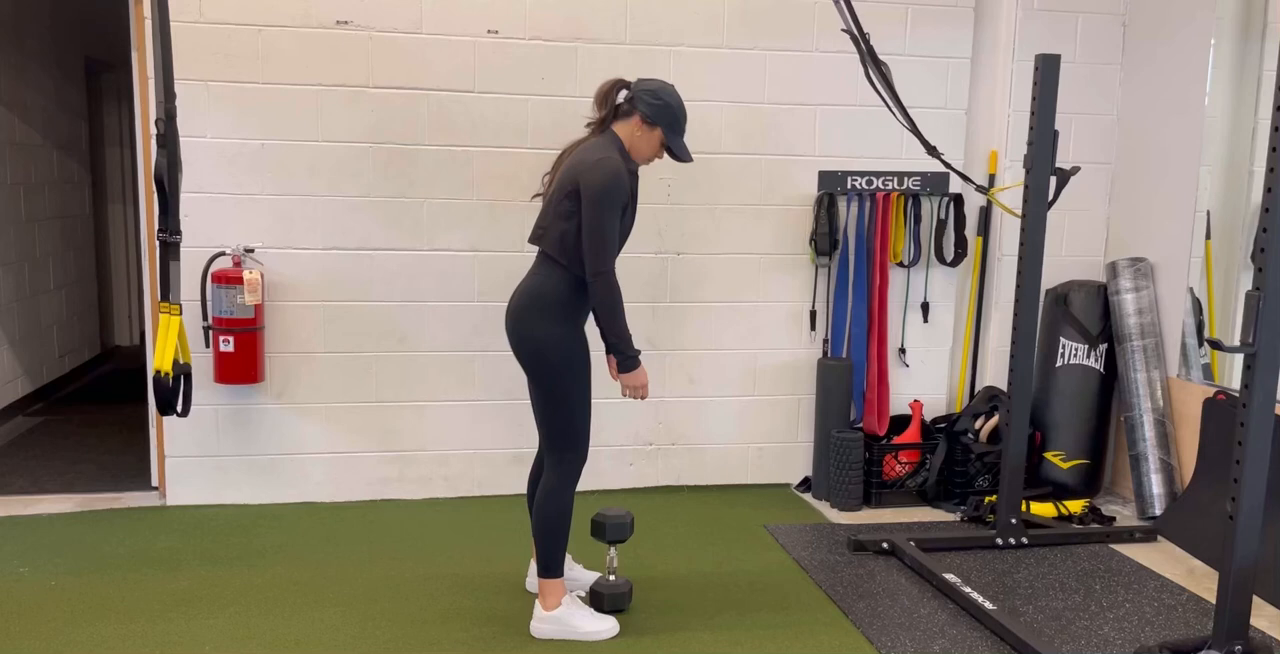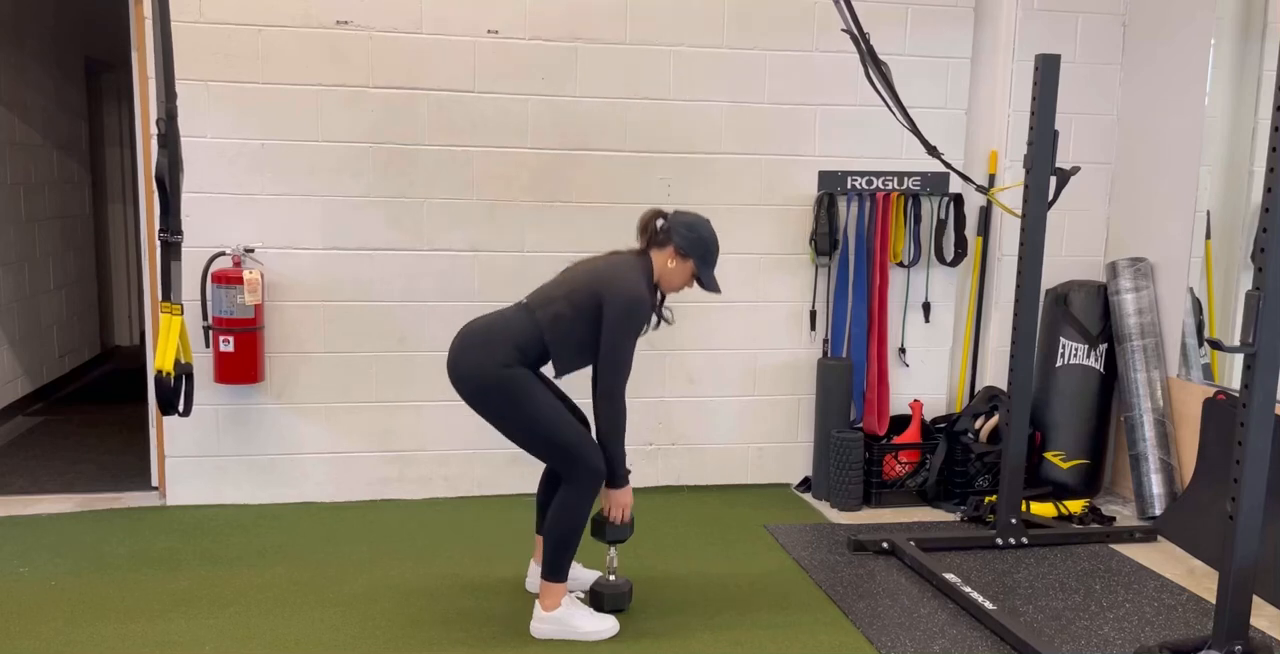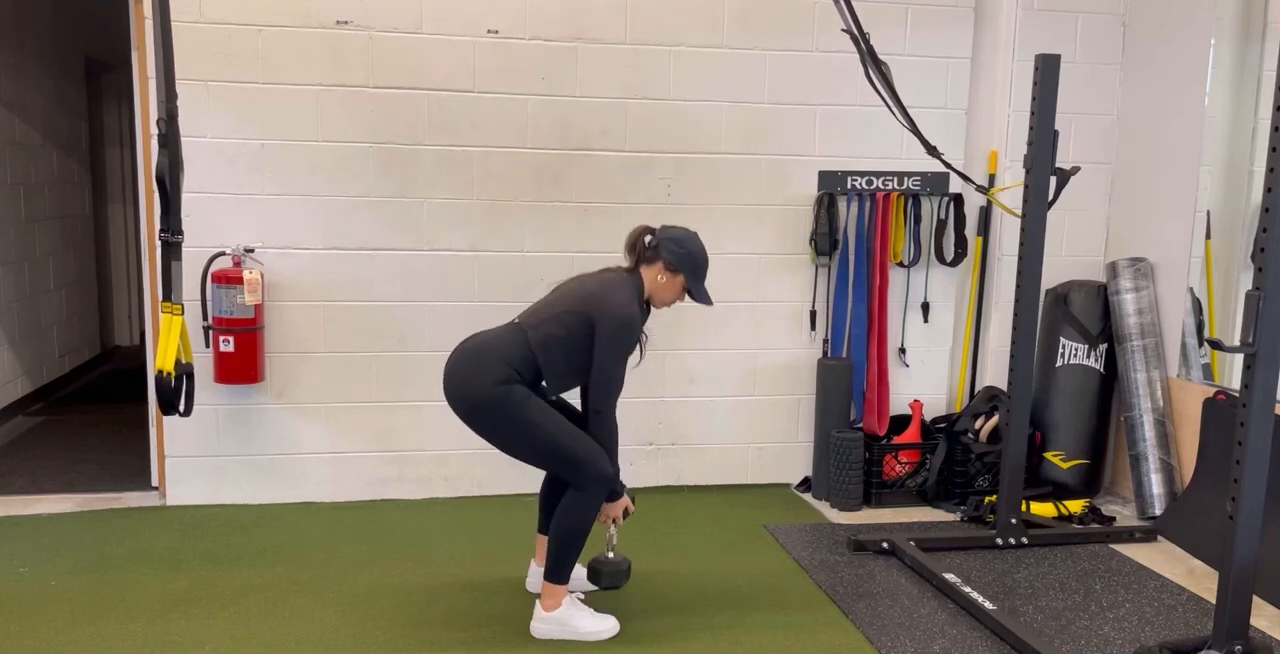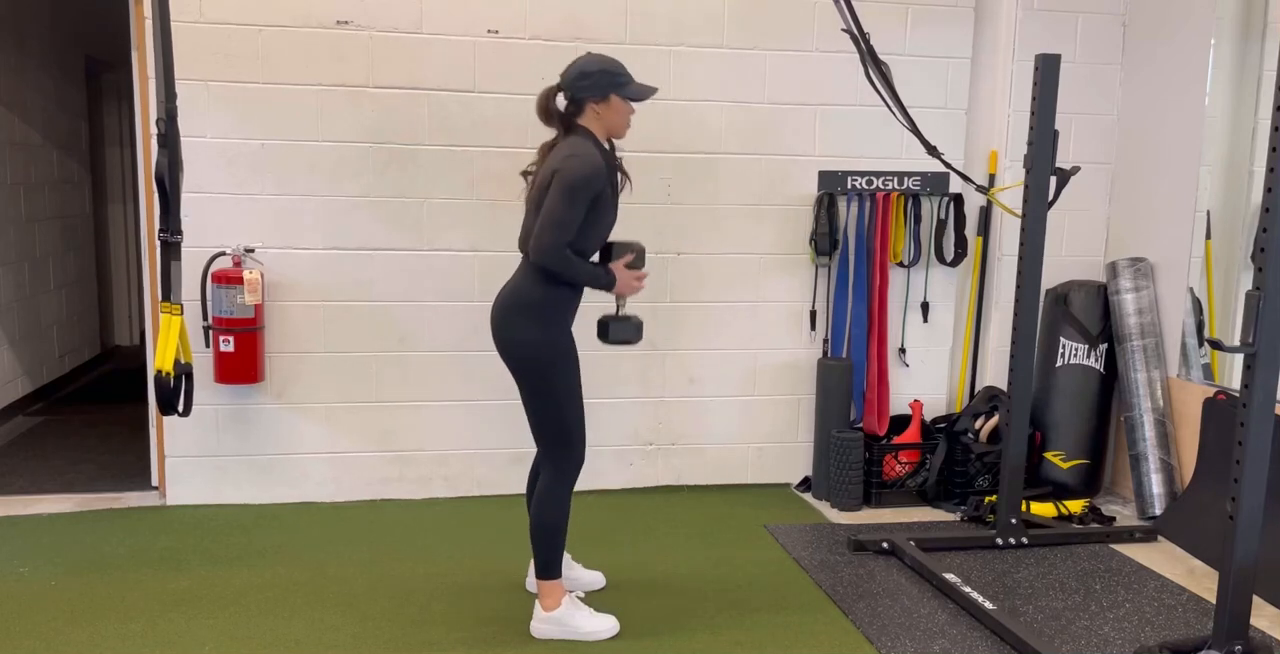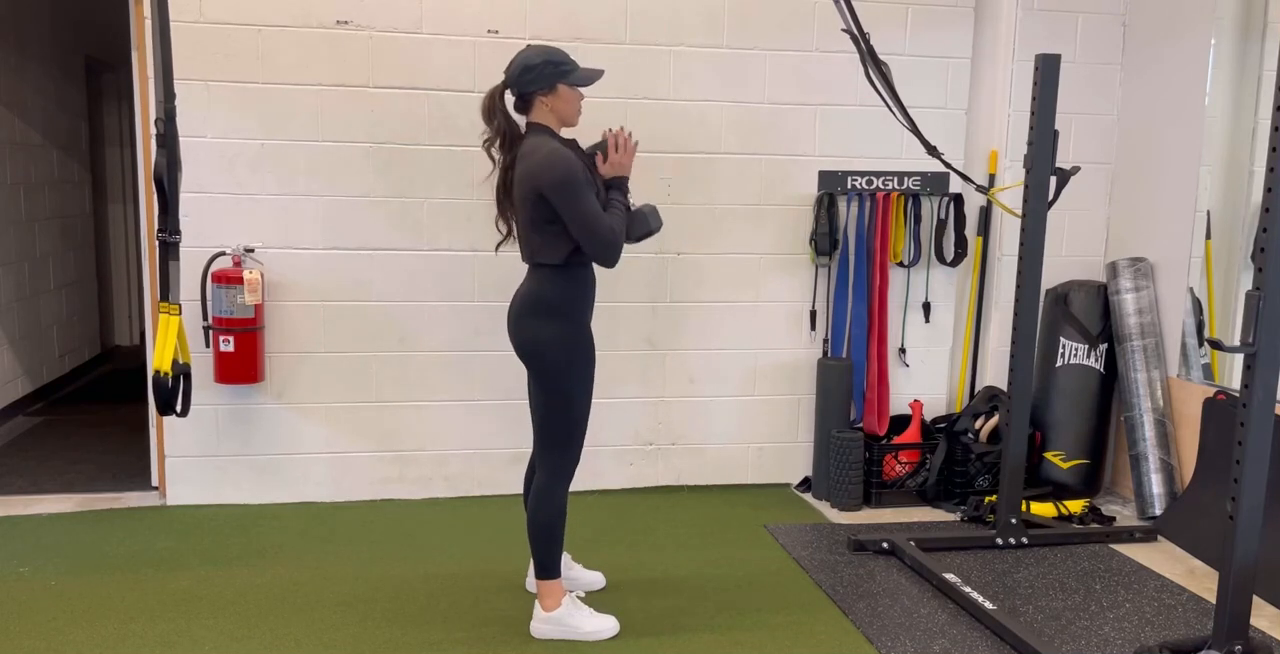
dt=0.4s
person 1, frame 1
left shoulder: (595, 155)
right shoulder: (608, 169)
right elbow: (600, 271)
left wrist: (615, 344)
right wrist: (627, 356)
left hip: (540, 310)
right hip: (550, 319)
left knee: (558, 444)
right knee: (567, 452)
left ankle: (546, 563)
right ankle: (551, 608)
person 1, frame 2
left shoulder: (626, 272)
right shoulder: (631, 292)
left elbow: (603, 377)
right elbow: (610, 387)
left wrist: (609, 468)
right wrist: (616, 477)
left hip: (485, 352)
right hip: (488, 365)
left knee: (571, 440)
right knee: (583, 466)
left ankle: (544, 560)
right ankle: (551, 606)
person 1, frame 3
left shoulder: (612, 285)
right shoulder: (622, 307)
left elbow: (592, 395)
right elbow: (601, 405)
left wrist: (608, 480)
right wrist: (613, 489)
left hip: (483, 367)
right hip: (484, 382)
left knee: (573, 448)
right knee: (591, 473)
left ankle: (546, 564)
right ankle: (552, 609)
person 1, frame 4
left shoulder: (576, 153)
right shoulder: (584, 162)
right elbow: (547, 250)
left wrist: (605, 269)
right wrist: (610, 274)
left hip: (529, 313)
right hip: (535, 320)
left knee: (555, 448)
right knee: (564, 455)
left ankle: (547, 564)
right ankle: (552, 607)
person 1, frame 5
left shoulder: (535, 152)
right shoulder: (553, 159)
right elbow: (606, 248)
left wrist: (601, 179)
right wrist: (616, 182)
left hip: (544, 310)
right hip: (556, 318)
left knee: (552, 450)
right knee: (559, 457)
left ankle: (547, 565)
right ankle: (550, 607)
